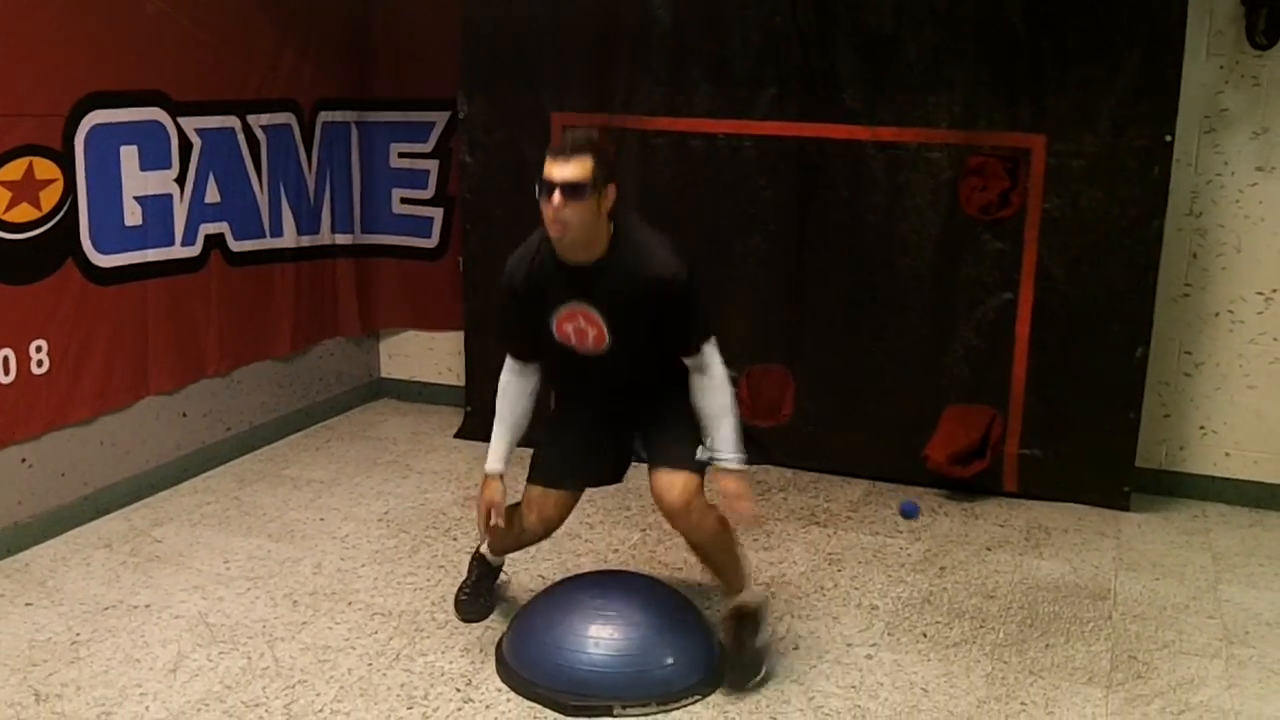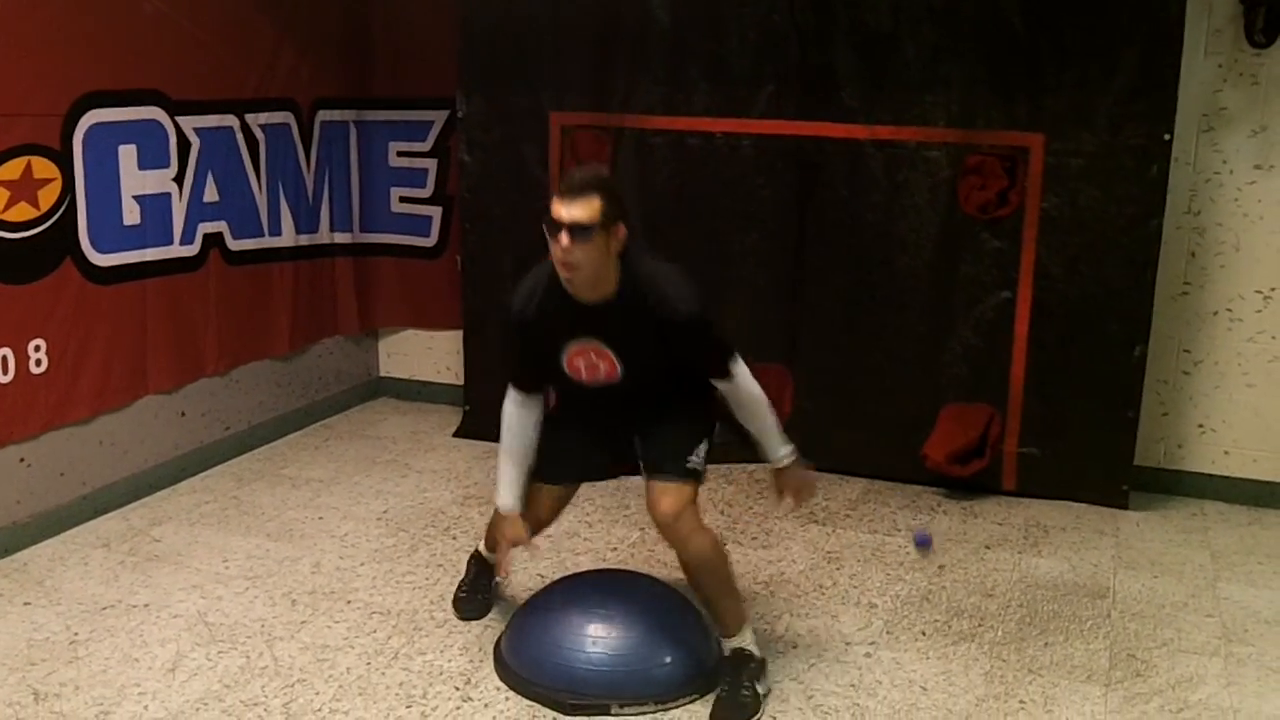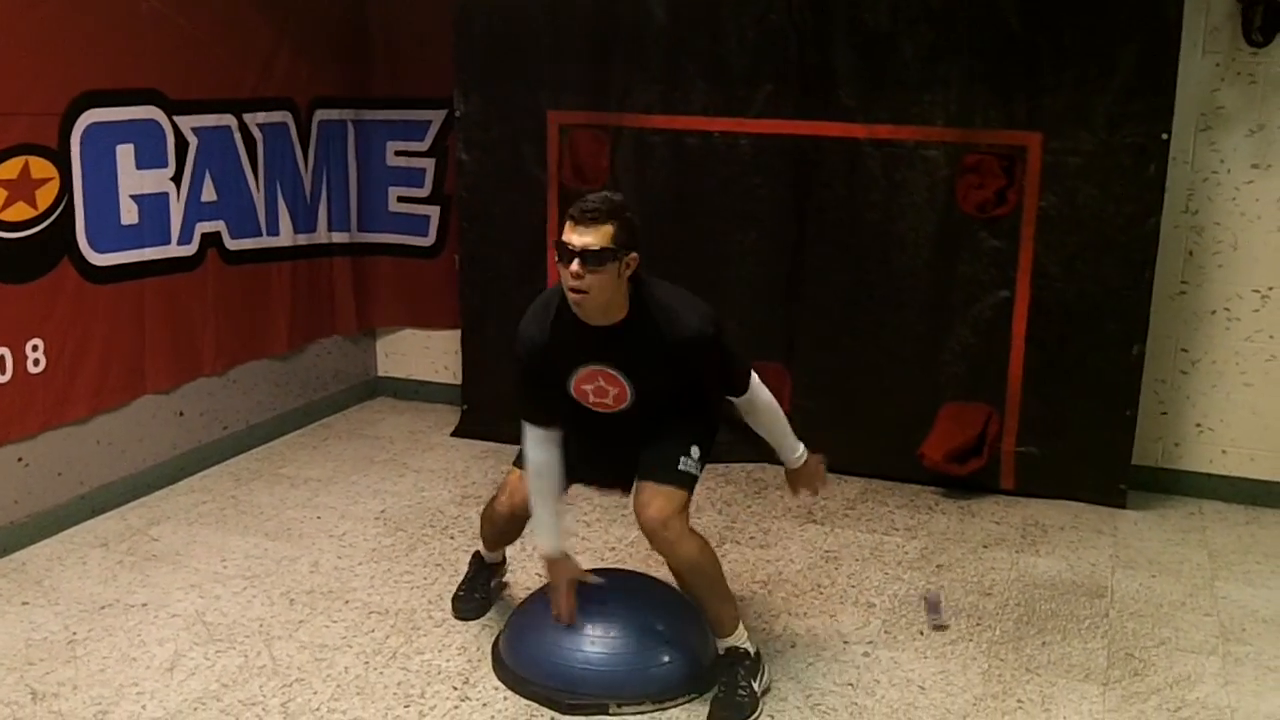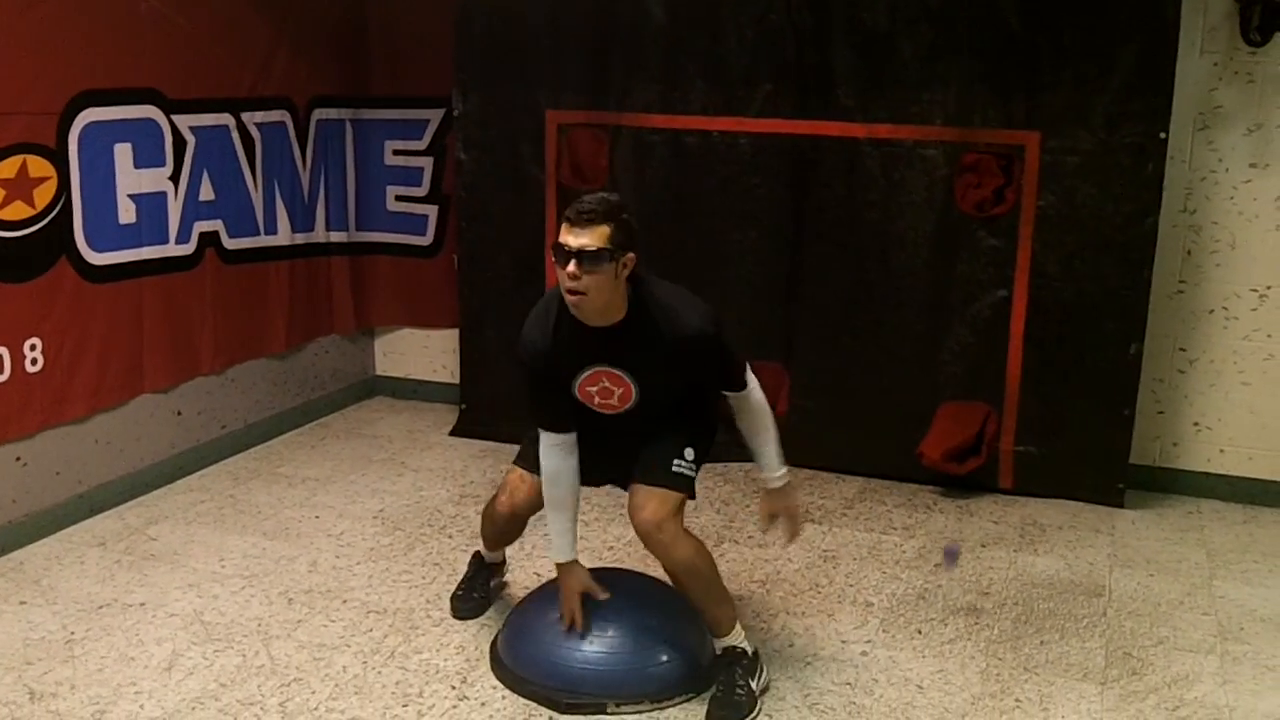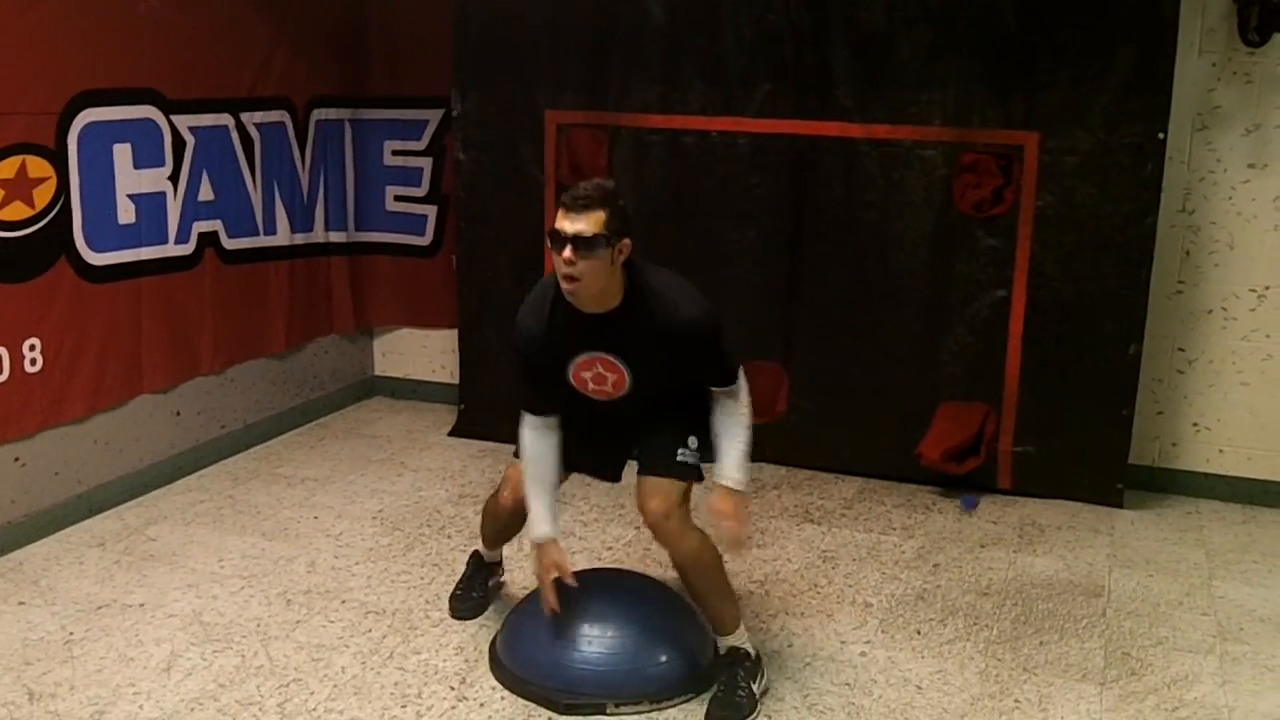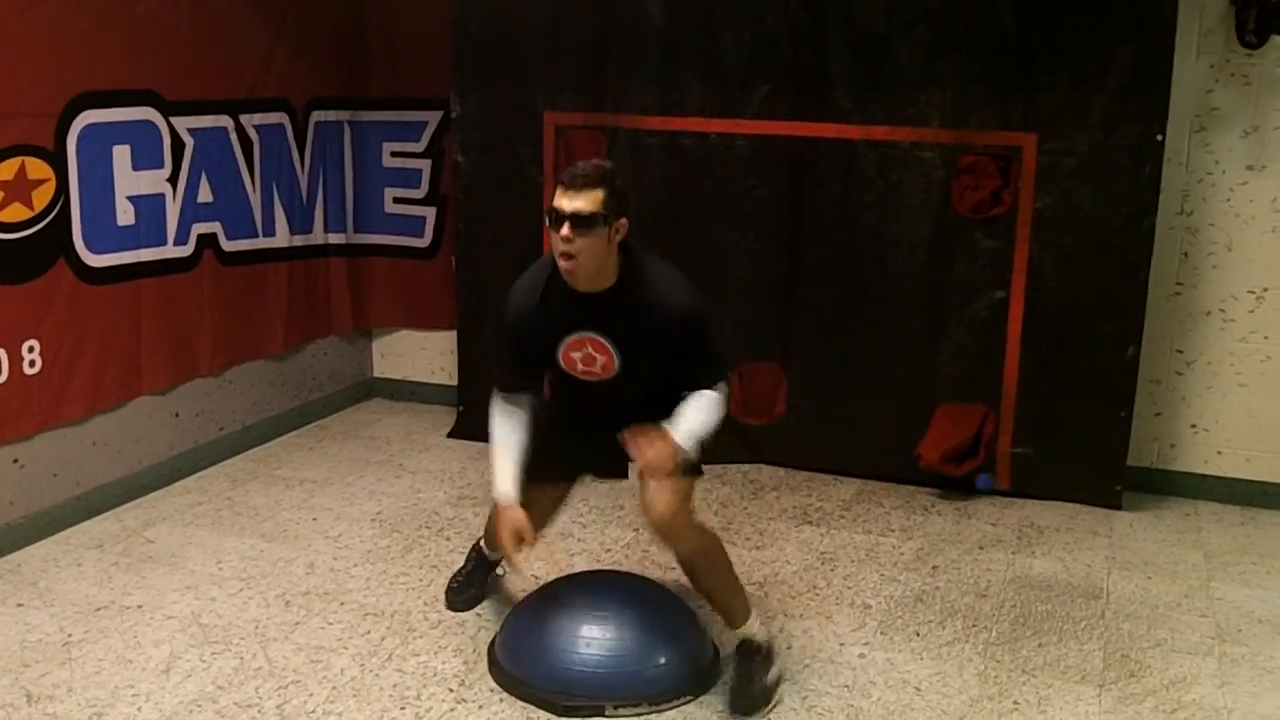
dt=0.1s
person 1, frame 1
left shoulder: (653, 266)
right shoulder: (526, 270)
left elbow: (702, 363)
right elbow: (522, 367)
left wrist: (728, 461)
right wrist: (494, 466)
left hip: (664, 398)
right hip: (585, 398)
left knee: (679, 499)
right knee: (536, 519)
left ankle: (746, 606)
right ankle: (488, 557)
person 1, frame 2
left shoulder: (668, 301)
right shoulder: (534, 302)
left elbow: (732, 379)
right elbow: (525, 400)
left wrist: (783, 457)
right wrist: (507, 503)
left hip: (674, 405)
right hip: (586, 411)
left knee: (672, 512)
right knee: (532, 510)
left ankle: (743, 650)
right ankle: (488, 560)
person 1, frame 3
left shoulder: (682, 324)
right shoulder: (541, 330)
left elbow: (747, 392)
right elbow: (543, 434)
left wrist: (798, 456)
right wrist: (553, 551)
left hip: (673, 419)
right hip: (584, 422)
left knee: (659, 516)
right knee: (511, 503)
left ankle: (741, 652)
right ankle: (488, 562)
person 1, frame 4
left shoulder: (681, 322)
right shoulder: (544, 334)
left elbow: (741, 391)
right elbow: (557, 444)
left wrist: (776, 480)
right wrist: (566, 560)
left hip: (672, 421)
right hip: (587, 421)
left knee: (653, 518)
right knee: (510, 503)
left ankle: (737, 652)
right ankle: (488, 563)
person 1, frame 5
left shoulder: (678, 310)
right shoulder: (538, 319)
left elbow: (730, 391)
right elbow: (539, 422)
left wrist: (731, 481)
right wrist: (544, 538)
left hip: (666, 414)
right hip: (580, 409)
left knee: (662, 513)
right knee: (511, 498)
left ankle: (739, 651)
right ankle: (487, 562)
person 1, frame 6
left shoulder: (667, 298)
right shoulder: (530, 298)
left elbow: (708, 391)
right elbow: (510, 401)
left wrist: (675, 441)
right wrist: (506, 497)
left hip: (659, 412)
right hip: (573, 409)
left knee: (665, 513)
right knee: (524, 505)
left ankle: (752, 640)
right ankle: (486, 555)
